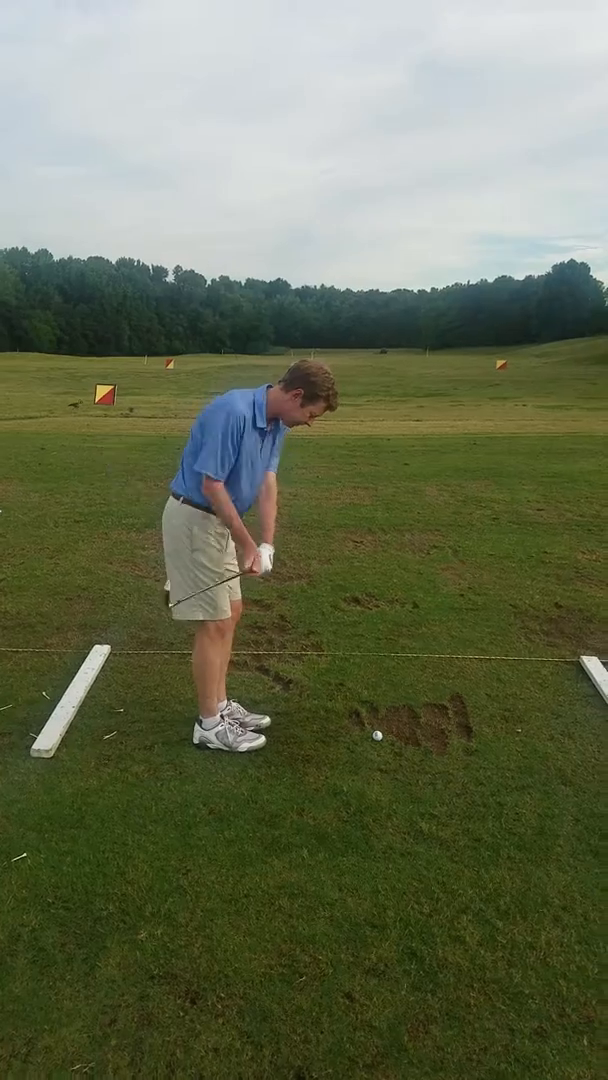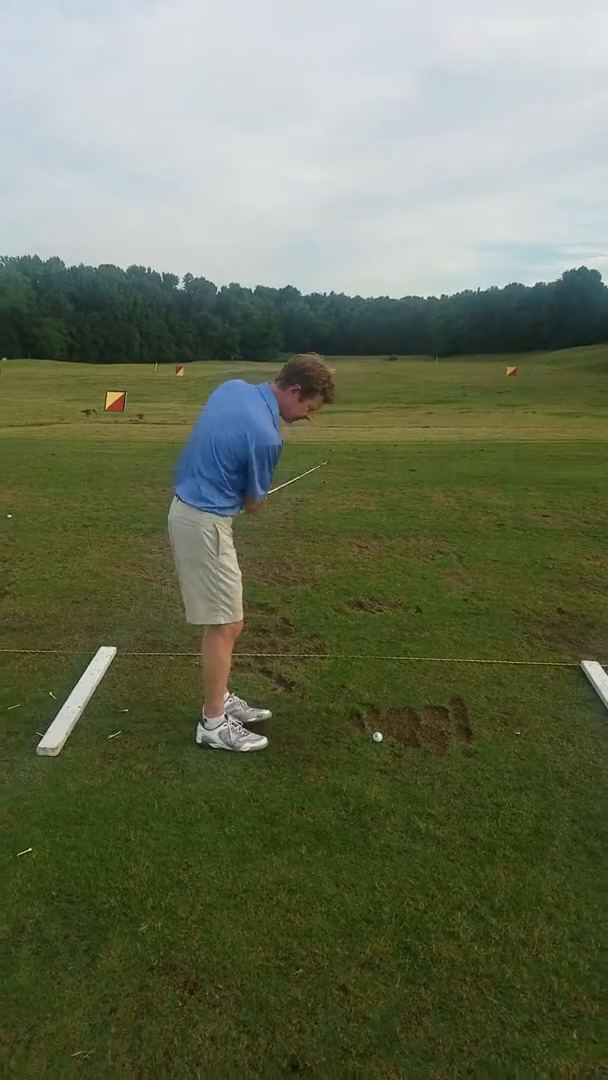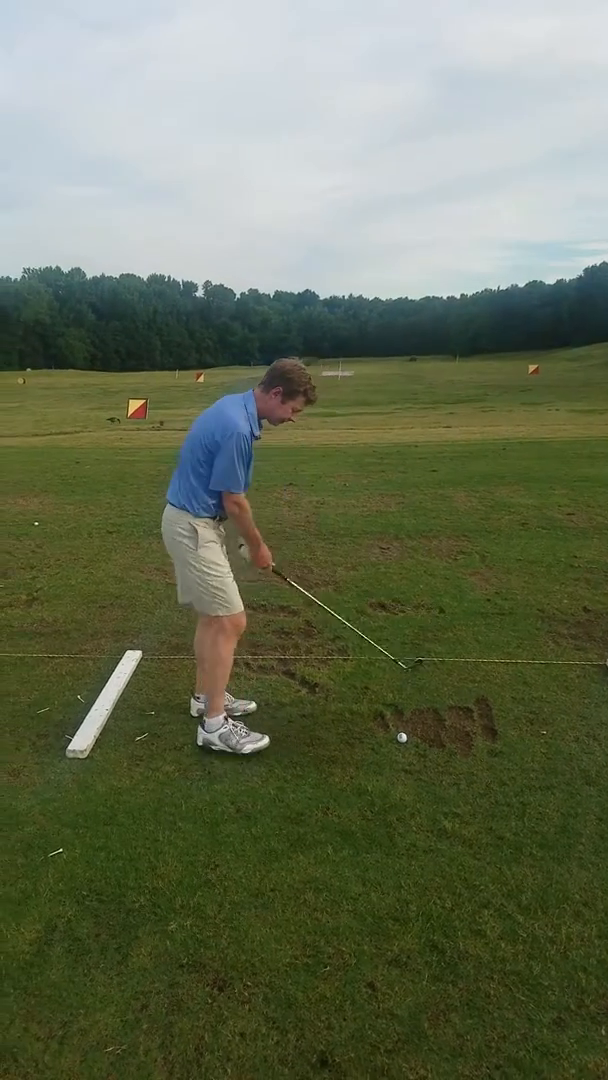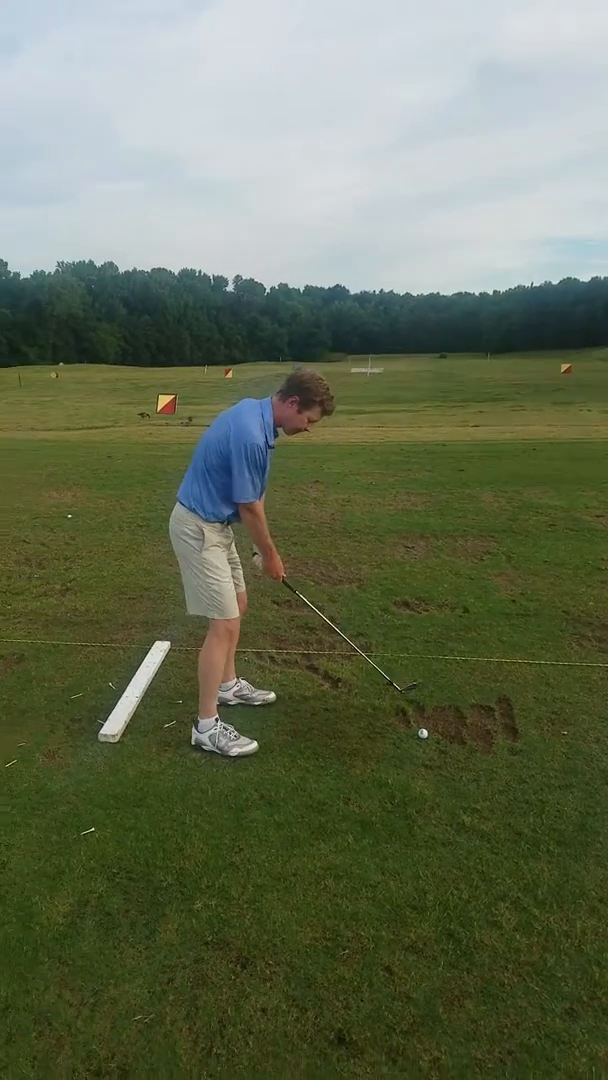
dt=0.5s
person 1, frame 1
left shoulder: (276, 424)
right shoulder: (233, 411)
left elbow: (266, 484)
right elbow: (211, 485)
left wrist: (267, 544)
right wrist: (246, 541)
left hip: (218, 521)
right hip: (193, 519)
left knee: (230, 614)
right knee: (214, 622)
left ankle: (219, 704)
right ankle: (209, 724)
person 1, frame 2
left shoulder: (233, 387)
right shoulder: (265, 436)
right elbow: (252, 500)
right wrist: (247, 499)
left hip: (188, 509)
right hip: (206, 524)
left knee: (219, 616)
right knee: (226, 624)
left ankle: (219, 699)
right ankle: (214, 723)
person 1, frame 3
left shoulder: (235, 407)
right shoulder: (237, 428)
right elbow: (233, 500)
right wrist: (257, 546)
left hip: (198, 520)
right hip: (193, 526)
left knee: (212, 614)
right knee: (232, 621)
left ankle: (206, 695)
right ankle: (215, 723)
person 1, frame 4
left shoulder: (253, 409)
right shoulder: (251, 438)
right elbow: (250, 507)
left wrist: (261, 546)
right wrist: (270, 555)
left hip: (214, 523)
right hip: (198, 528)
left knee: (236, 605)
right knee: (224, 623)
left ankle: (228, 685)
right ankle: (207, 725)
